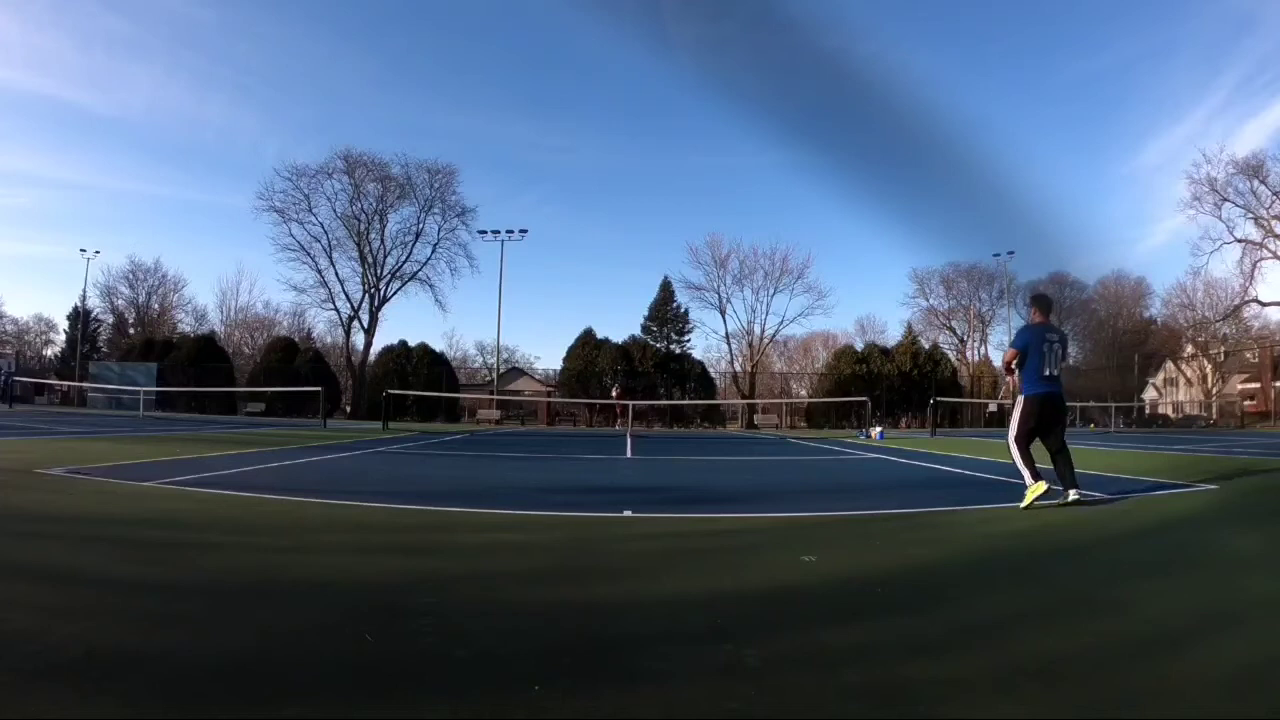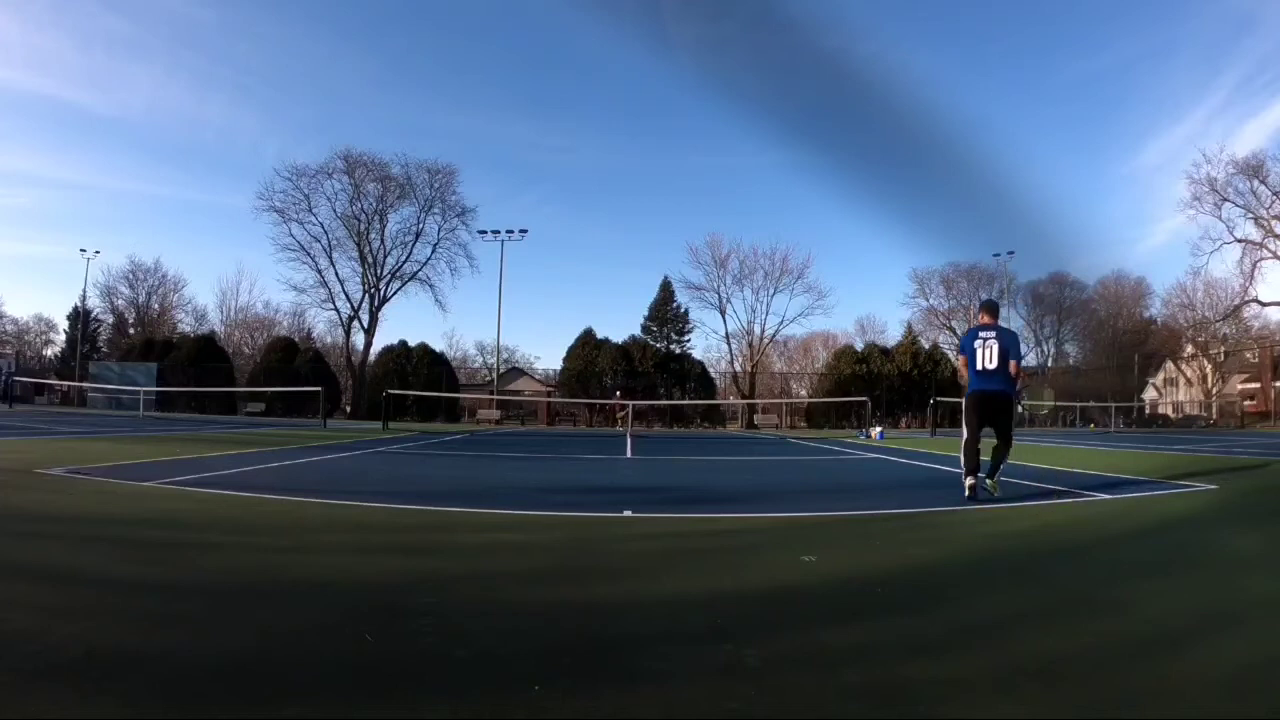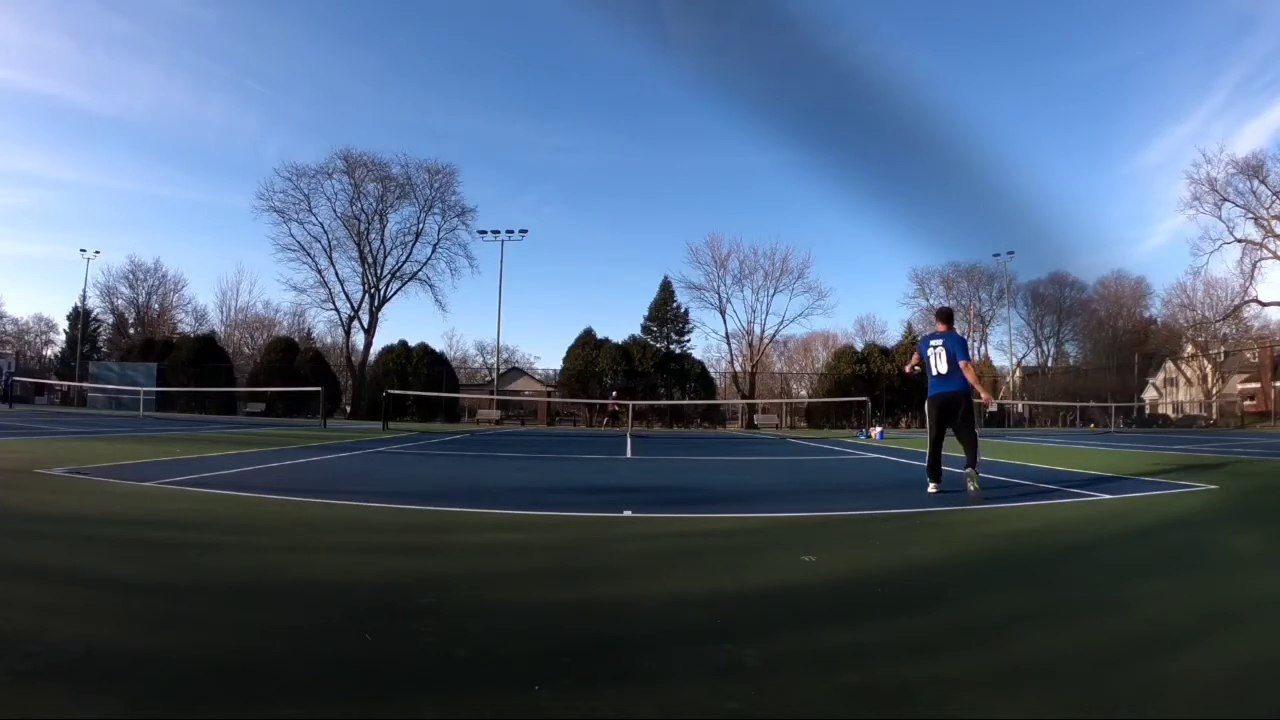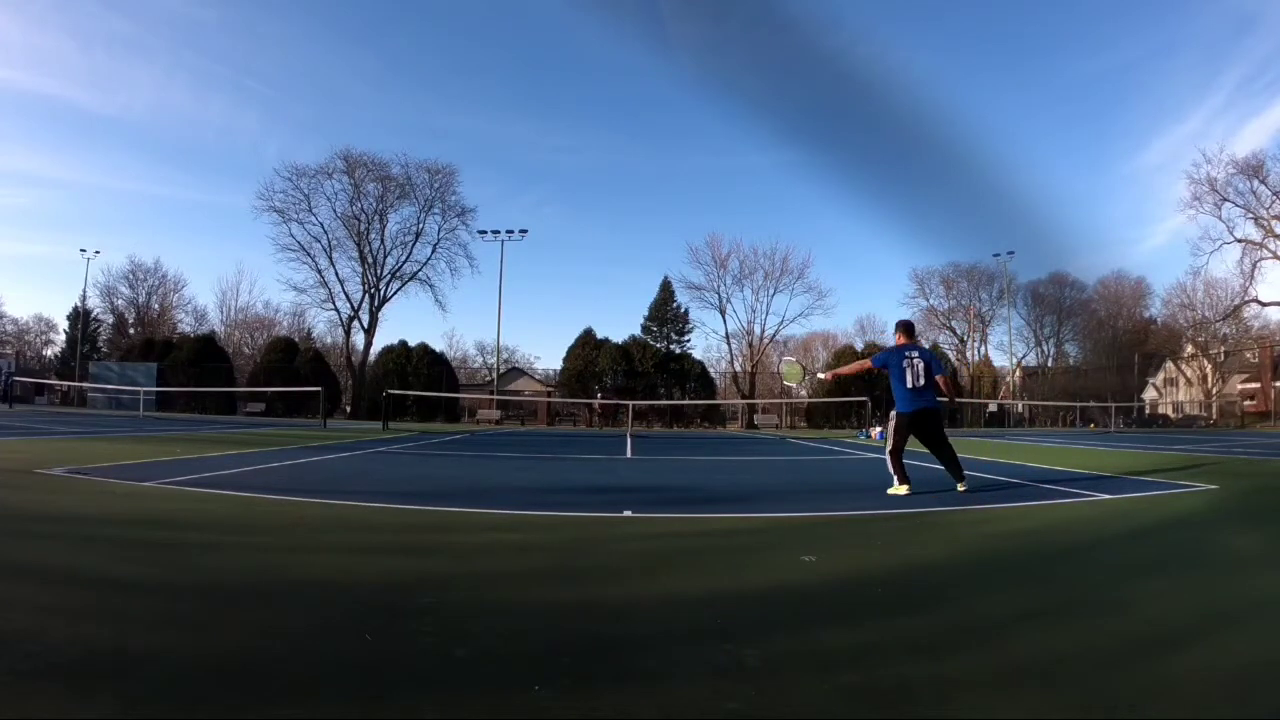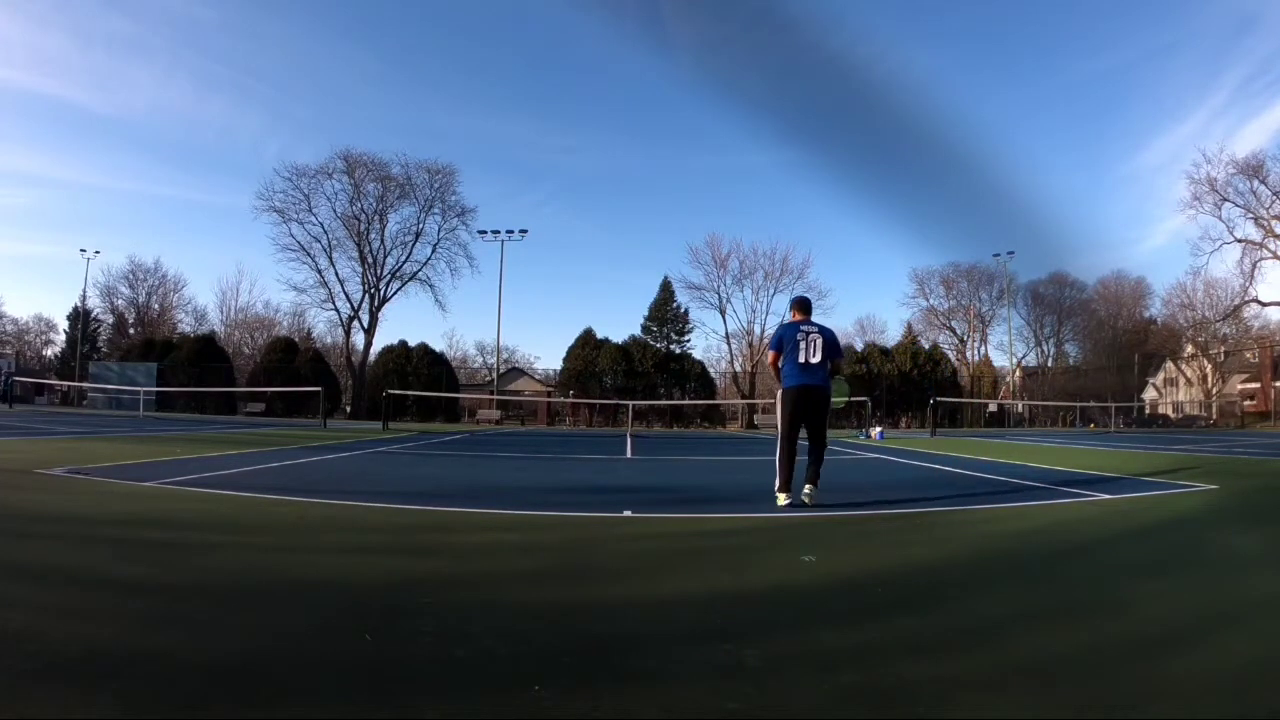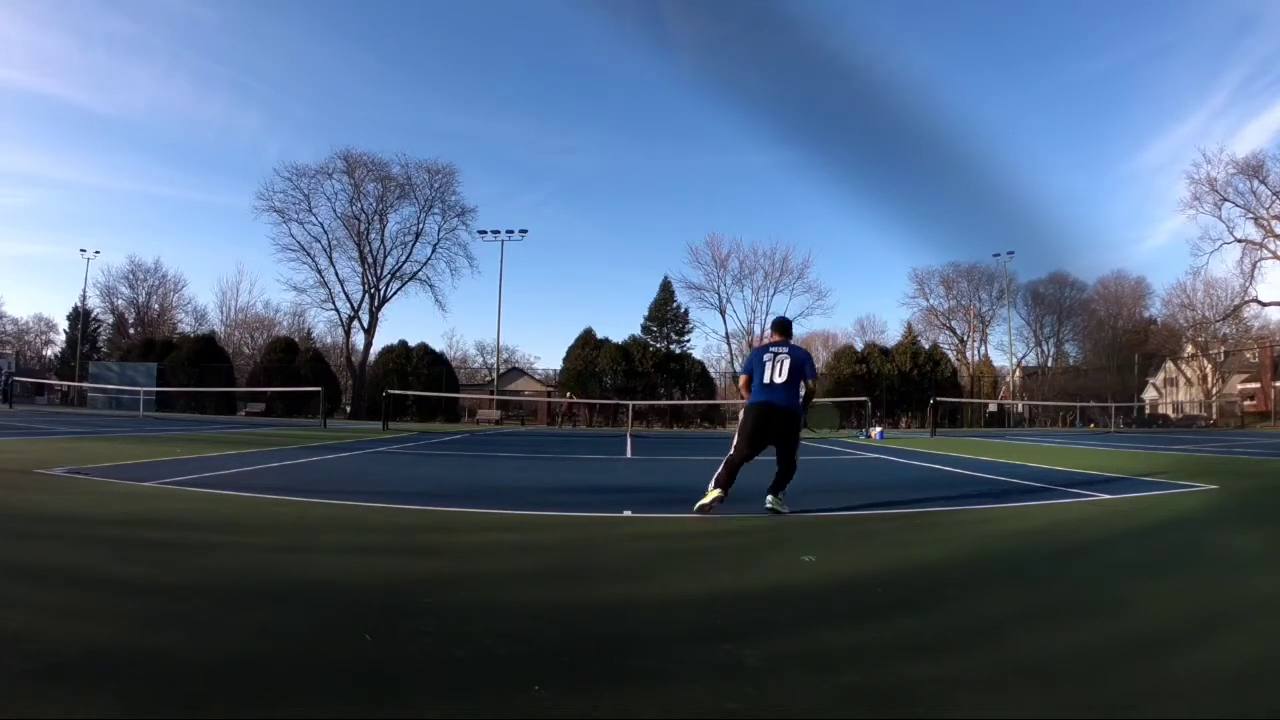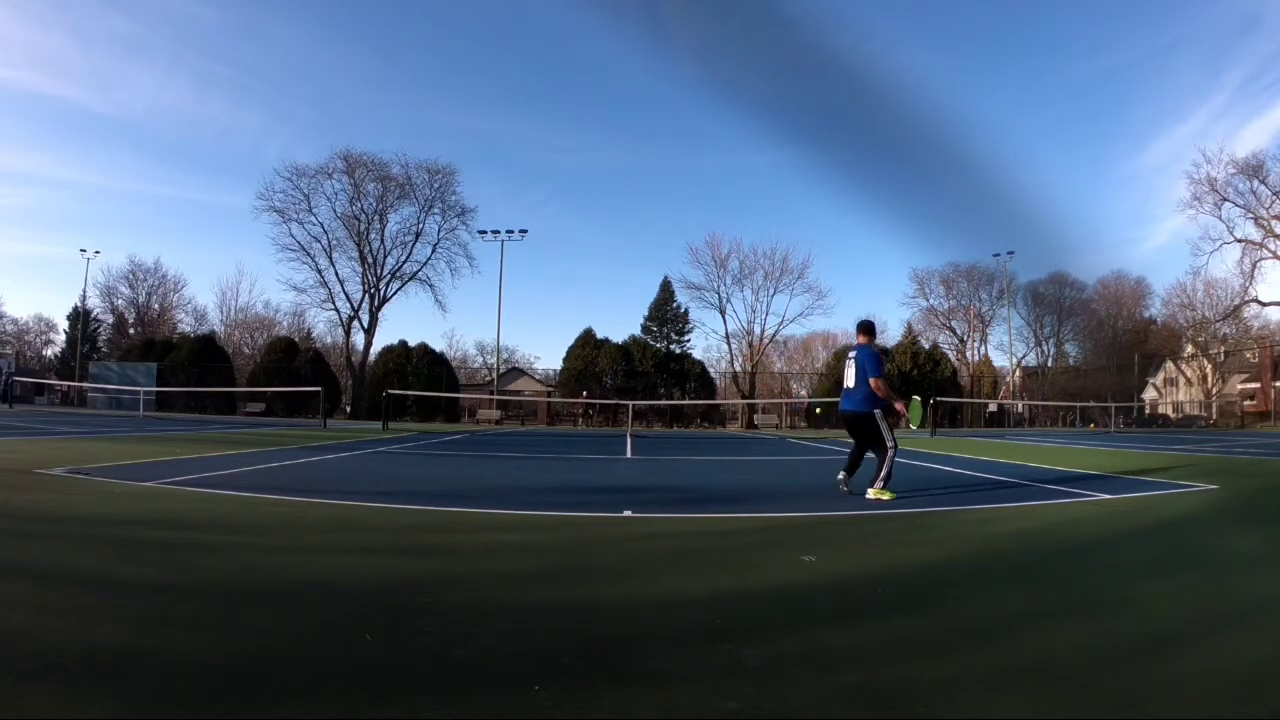
dt=0.7s
person 1, frame 1
left shoulder: (1028, 331)
right shoulder: (1061, 335)
left elbow: (1009, 357)
left wrist: (1008, 369)
left hip: (1032, 396)
right hip: (1055, 396)
left knee: (1017, 441)
right knee: (1057, 445)
left ankle: (1035, 483)
right ankle: (1071, 489)
person 1, frame 2
left shoulder: (969, 335)
right shoulder: (1009, 335)
left elbow: (962, 365)
right elbow: (1014, 369)
right wrist: (1013, 387)
left hip: (975, 393)
right hip: (1002, 394)
left knee: (971, 439)
right knee: (1004, 440)
left ankle: (970, 477)
right ankle: (991, 478)
person 1, frame 3
left shoulder: (925, 341)
right shoulder: (957, 339)
left elbow: (918, 356)
right elbow: (965, 367)
left wrist: (911, 366)
right wrist: (982, 390)
left hip: (935, 397)
right hip: (958, 395)
left knee: (935, 441)
right knee: (968, 437)
left ankle: (934, 482)
right ankle: (971, 470)
person 1, frame 4
left shoulder: (891, 353)
right shoulder: (927, 354)
left elbow: (863, 365)
right elbow: (942, 380)
left wrist: (835, 372)
right wrist: (951, 397)
left hip: (904, 411)
right hip: (929, 410)
left knee: (893, 449)
right knee: (942, 447)
left ankle: (902, 484)
right ankle: (960, 481)
person 1, frame 5
left shoulder: (785, 329)
right shoulder: (828, 333)
left elbow: (771, 360)
right elbow: (837, 365)
left wrist: (782, 380)
left hip: (793, 390)
right hip: (820, 392)
left knee: (787, 443)
right knee: (817, 443)
left ankle: (784, 492)
right ankle: (811, 485)
person 1, frame 6
left shoulder: (758, 353)
right shoulder: (802, 355)
left elbow: (743, 384)
right elbow: (811, 387)
right wrist: (802, 409)
left hip: (756, 408)
right hip: (788, 413)
left knee: (737, 456)
right knee: (787, 461)
left ankle: (716, 493)
right ankle: (775, 496)
person 1, frame 7
left shoulder: (851, 354)
right shoulder: (871, 353)
right elbow: (875, 384)
right wrist: (895, 401)
left hip: (846, 409)
right hip: (866, 410)
left knee: (862, 444)
right knee: (887, 448)
left ankle: (845, 474)
right ankle: (876, 488)
